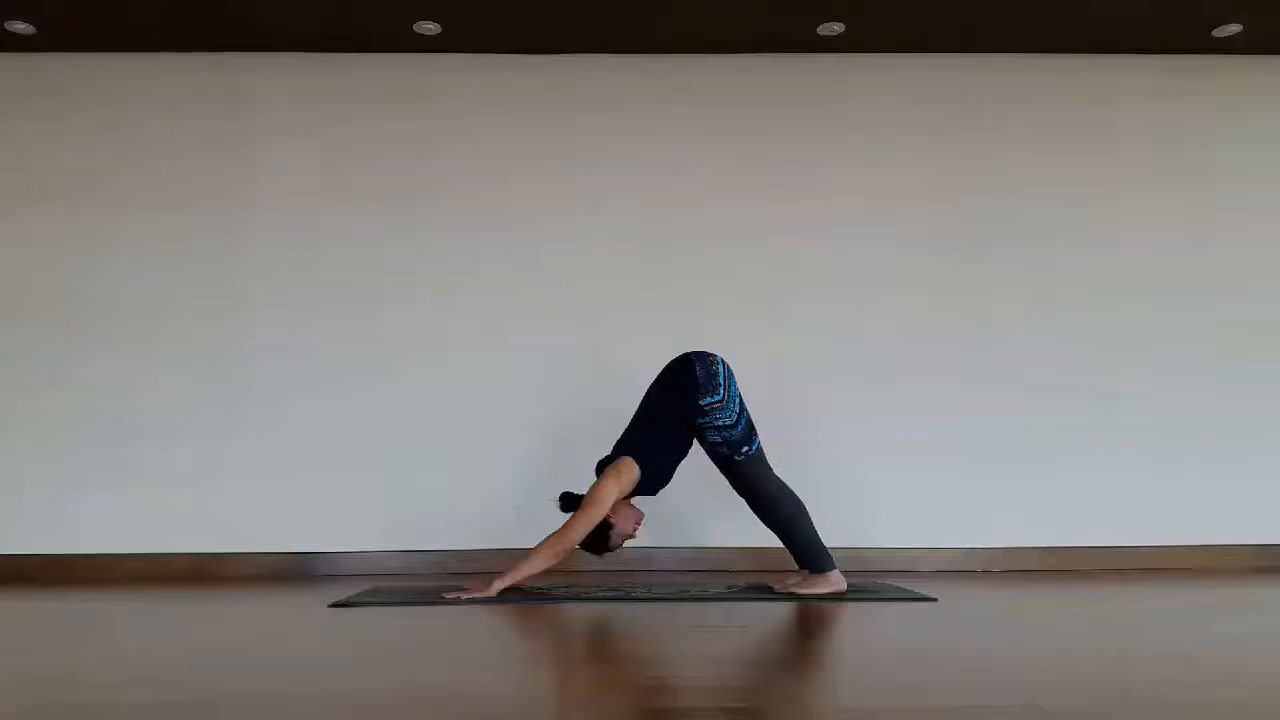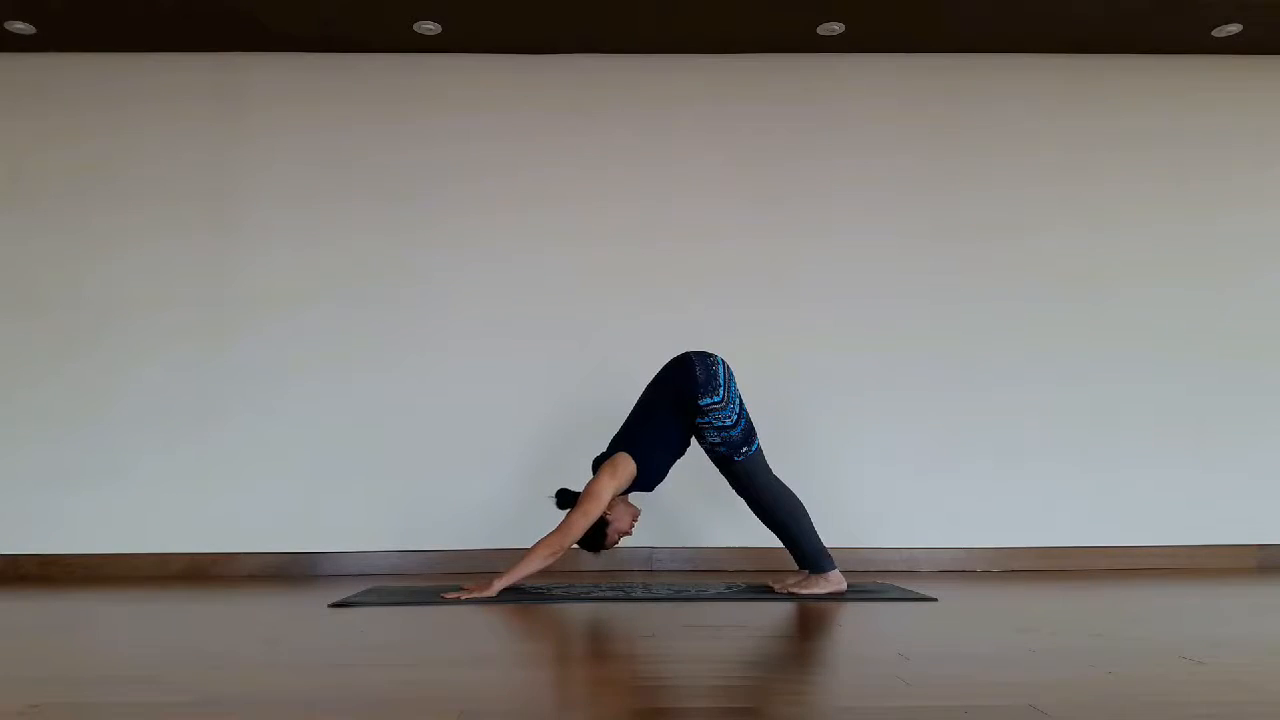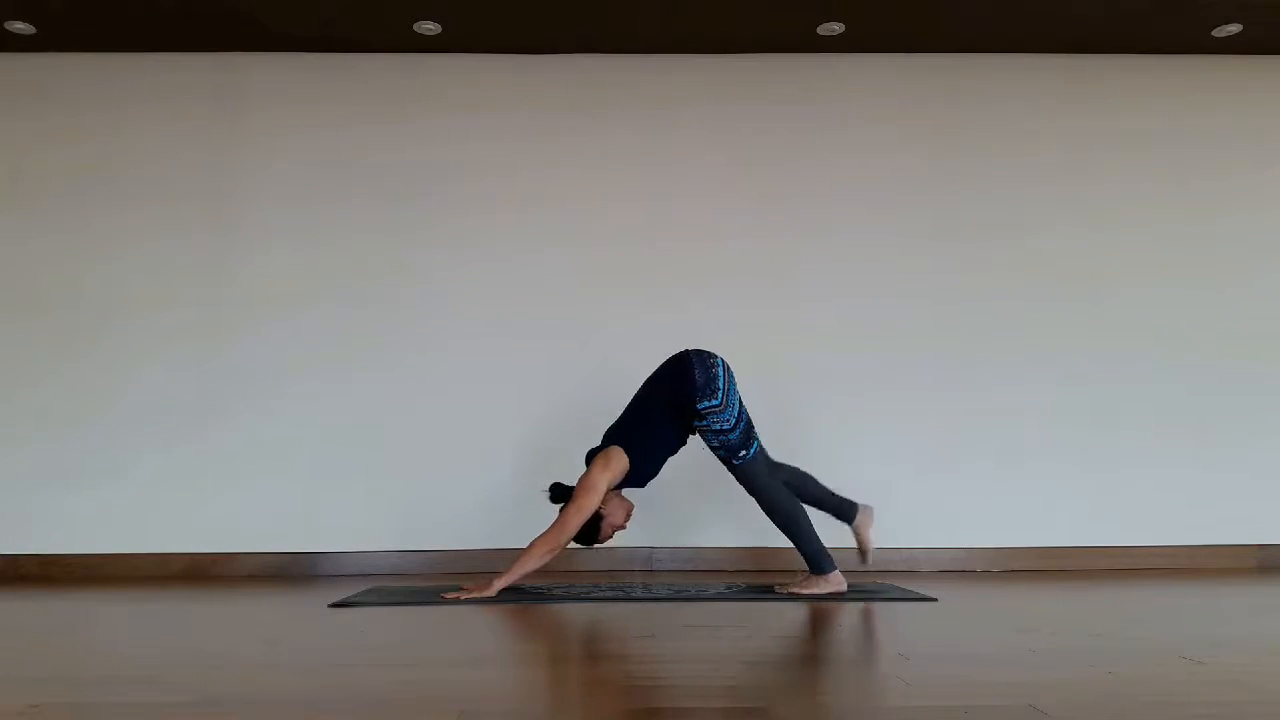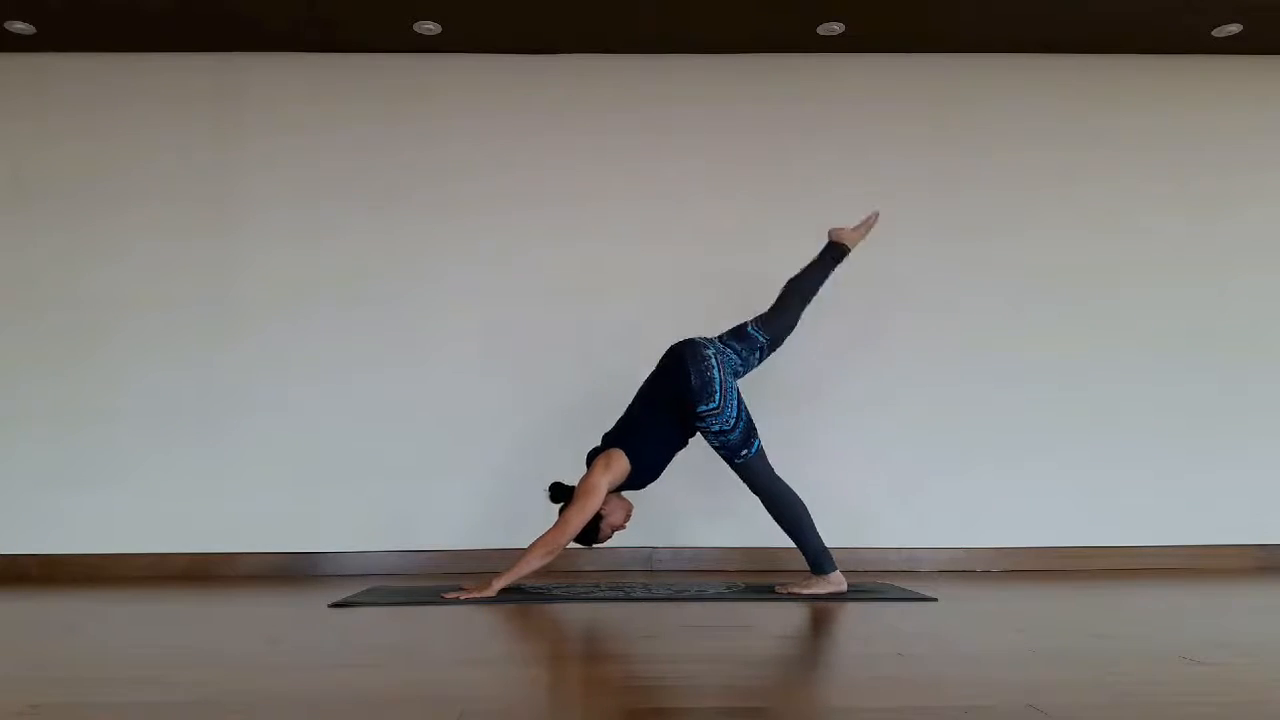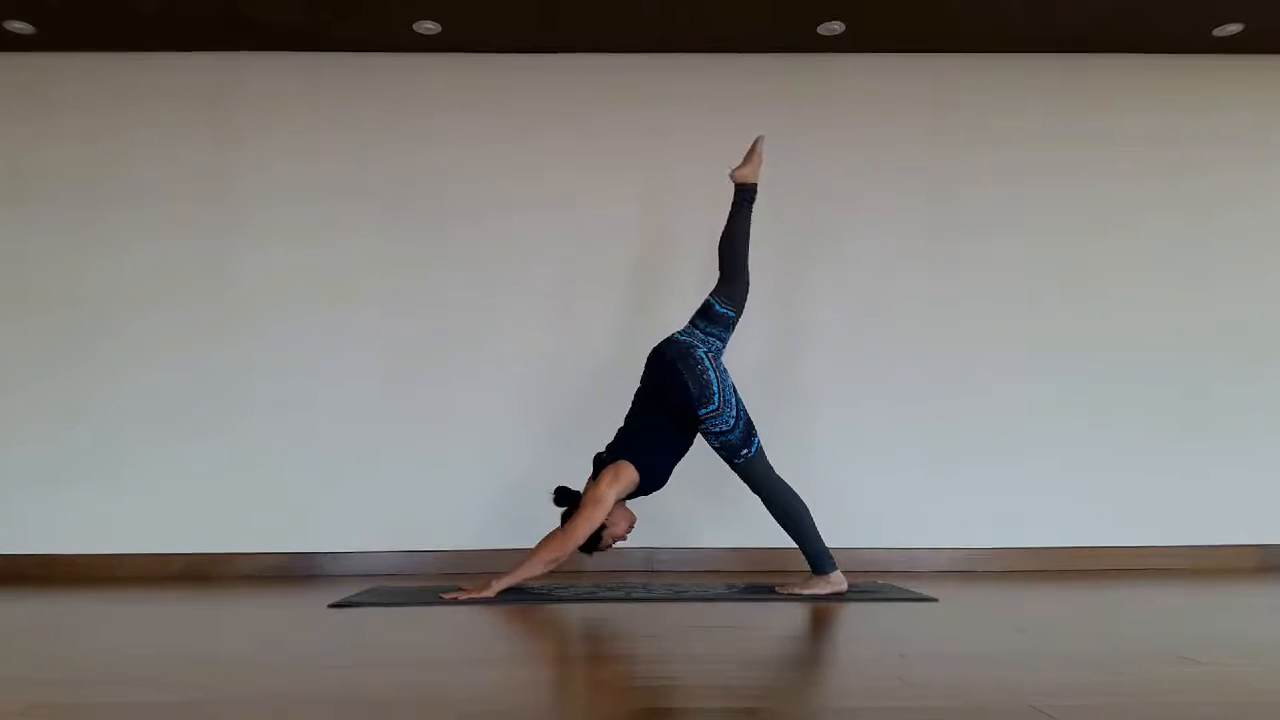
dt=0.2s
person 1, frame 1
left shoulder: (615, 482)
right shoulder: (615, 483)
left elbow: (559, 546)
right elbow: (560, 545)
right wrist: (502, 581)
left hip: (703, 383)
right hip: (697, 389)
left knee: (759, 483)
right knee: (752, 486)
left ankle: (827, 572)
right ankle: (811, 567)
person 1, frame 2
left shoulder: (610, 478)
right shoulder: (611, 479)
left elbow: (557, 543)
right elbow: (557, 544)
right wrist: (500, 581)
left hip: (702, 383)
right hip: (695, 388)
left knee: (757, 483)
right knee: (750, 485)
left ankle: (826, 571)
right ankle: (812, 567)
person 1, frame 3
left shoulder: (602, 474)
right shoulder: (607, 472)
left elbow: (554, 540)
right elbow: (555, 540)
left wrist: (495, 585)
right wrist: (502, 580)
left hip: (701, 384)
right hip: (697, 380)
left knee: (759, 480)
right knee: (762, 474)
left ankle: (826, 573)
right ankle: (852, 513)
person 1, frame 4
left shoulder: (603, 474)
right shoulder: (608, 473)
left elbow: (555, 542)
right elbow: (556, 541)
right wrist: (500, 582)
left hip: (701, 383)
right hip: (696, 367)
left knee: (763, 481)
right knee: (775, 325)
left ankle: (827, 575)
right ankle: (839, 245)
person 1, frame 5
left shoulder: (608, 486)
right shoulder: (605, 487)
left elbow: (559, 547)
right elbow: (561, 544)
left hip: (692, 375)
right hip: (679, 361)
left knee: (761, 479)
right knee: (732, 287)
left ankle: (827, 573)
right ankle: (744, 187)
